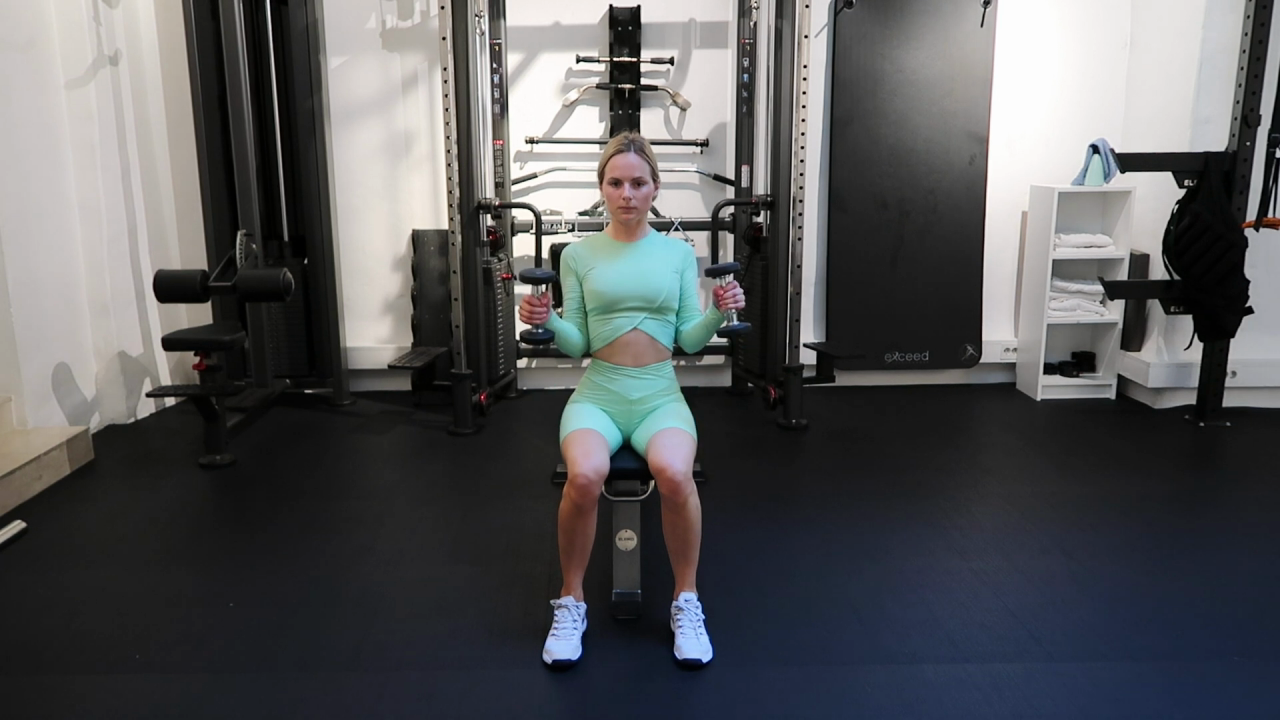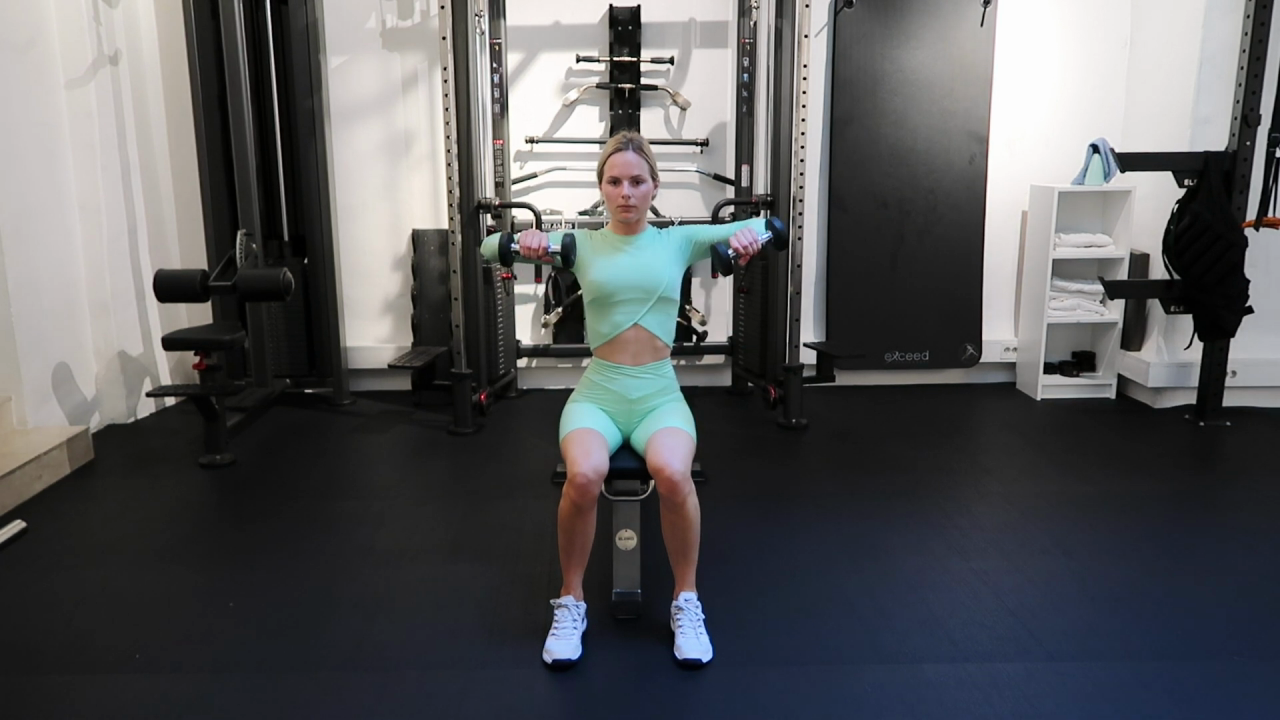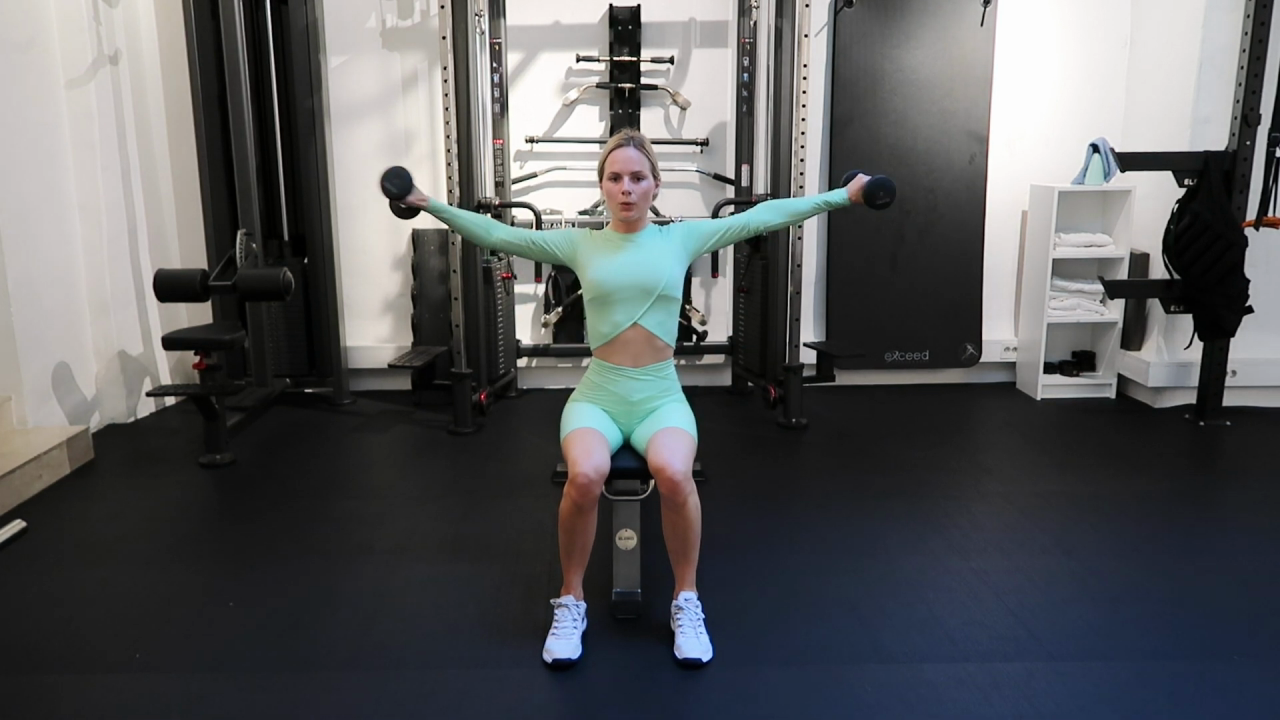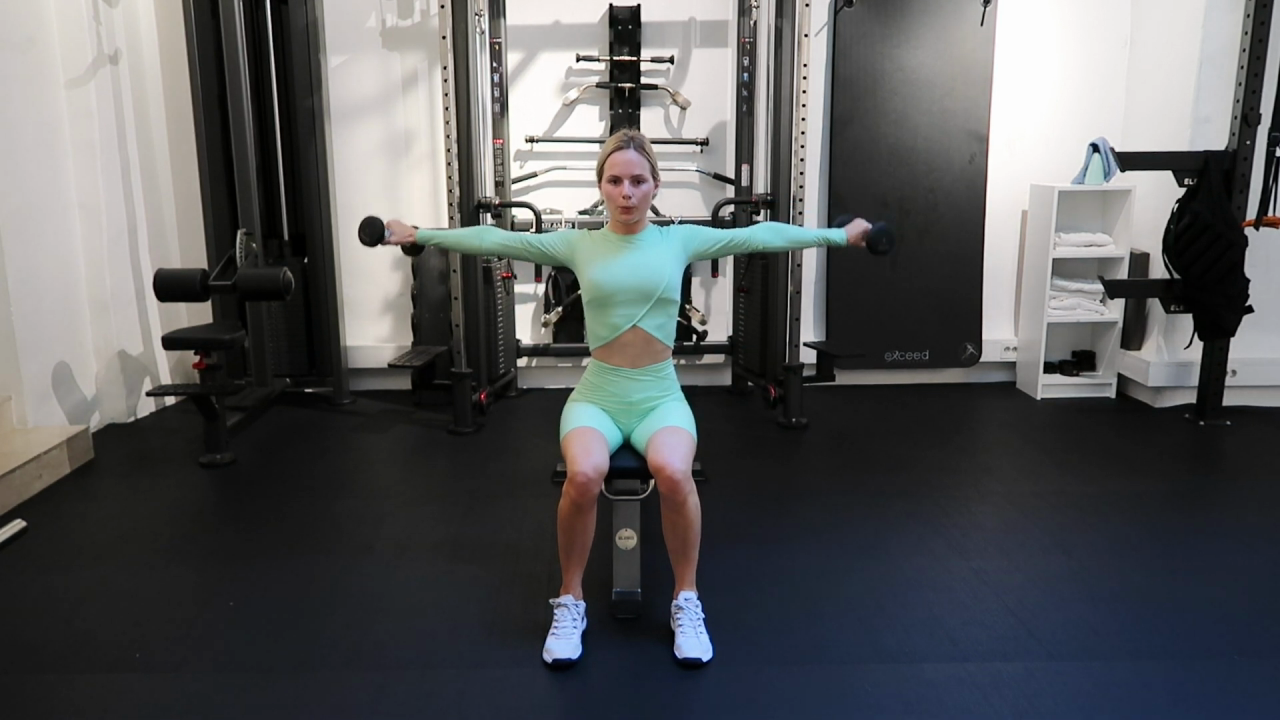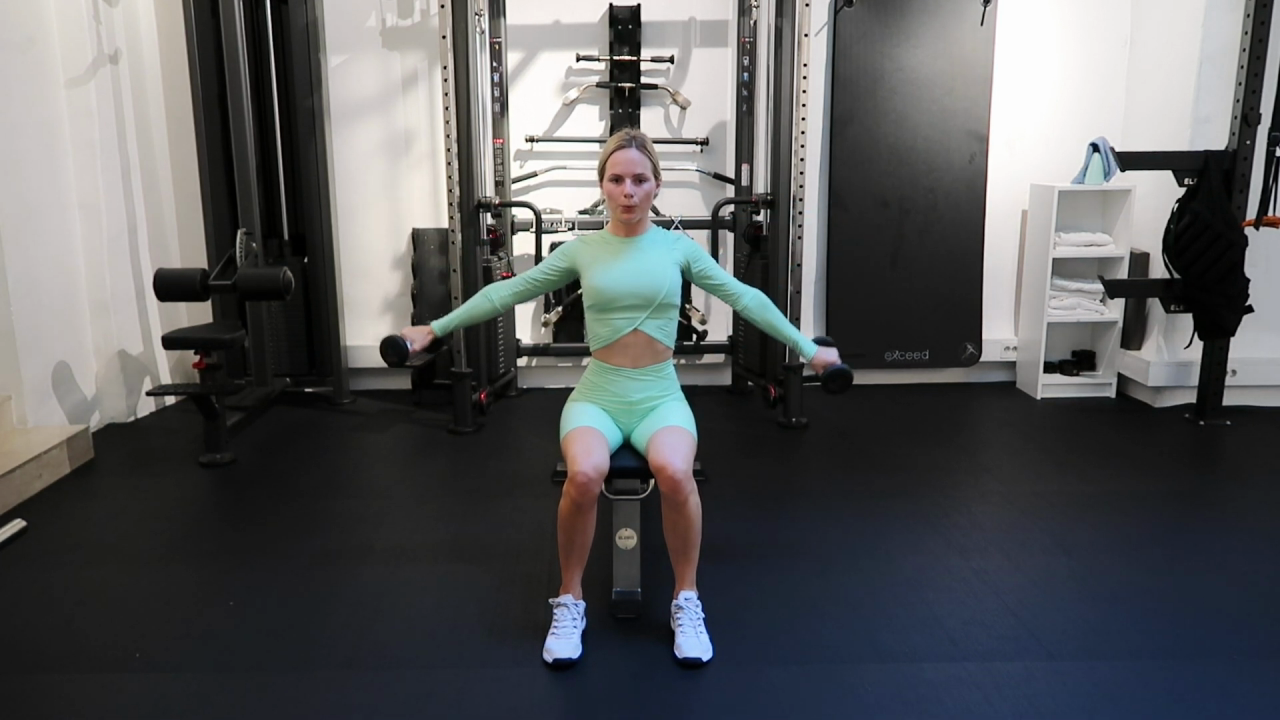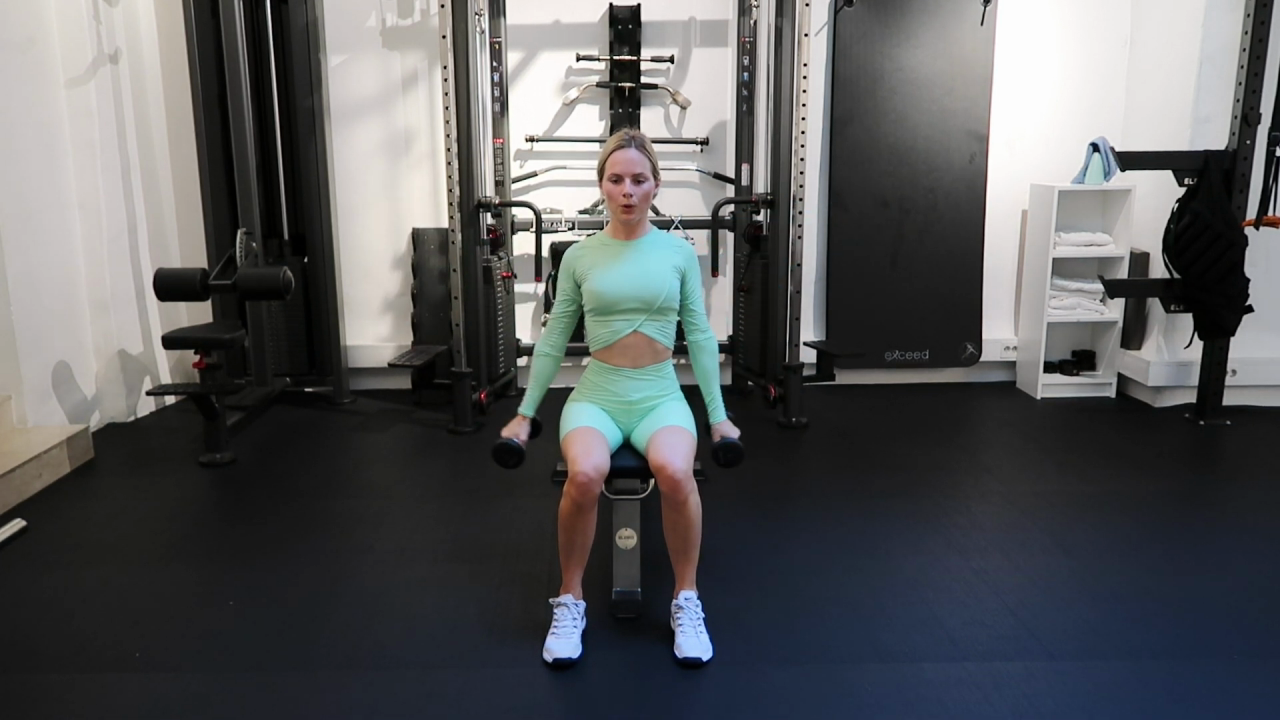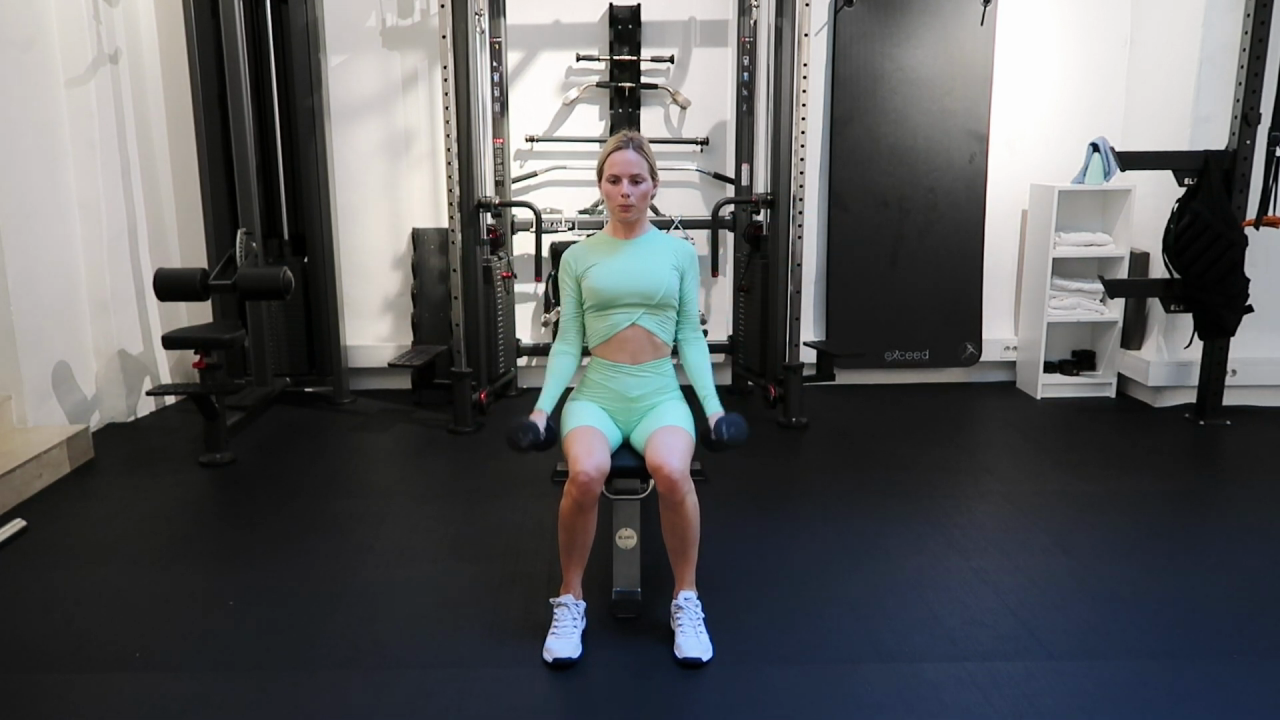
dt=0.7s
person 1, frame 1
left shoulder: (678, 252)
right shoulder: (577, 255)
left elbow: (690, 339)
right elbow: (575, 344)
left wrist: (718, 314)
right wrist: (544, 322)
left hip: (660, 395)
right hip: (596, 395)
left knee: (674, 475)
right knee: (584, 477)
left ankle: (686, 602)
right ankle: (570, 604)
person 1, frame 2
left shoulder: (679, 240)
right shoulder: (582, 244)
left elbow: (751, 234)
right elbow: (490, 250)
left wrist: (748, 230)
right wrist: (523, 242)
left hip: (660, 393)
right hip: (598, 392)
left knee: (672, 474)
right knee: (584, 476)
left ankle: (686, 602)
right ankle: (570, 602)
person 1, frame 3
left shoulder: (682, 237)
right shoulder: (578, 243)
left elbow: (761, 217)
right elbow: (497, 233)
left wrist: (838, 197)
right wrist: (428, 204)
left hip: (661, 394)
right hip: (597, 394)
left knee: (674, 475)
right knee: (584, 477)
left ankle: (685, 601)
right ankle: (570, 602)
person 1, frame 4
left shoulder: (680, 240)
right shoulder: (577, 244)
left elbow: (759, 236)
right elbow: (496, 239)
left wrist: (838, 234)
right wrist: (419, 235)
left hip: (661, 395)
right hip: (596, 395)
left knee: (673, 473)
right knee: (583, 475)
left ankle: (686, 601)
right ankle: (569, 602)
person 1, frame 5
left shoulder: (679, 247)
right shoulder: (580, 250)
left elbow: (742, 297)
right elbow: (509, 291)
left wrist: (806, 349)
right wrist: (435, 329)
left hip: (660, 394)
right hip: (597, 394)
left knee: (674, 473)
right knee: (584, 475)
left ankle: (686, 601)
right ankle: (569, 602)
person 1, frame 6
left shoulder: (680, 252)
right shoulder: (579, 256)
left elbow: (700, 336)
right elbow: (553, 338)
left wrist: (718, 413)
right wrist: (524, 413)
left hip: (660, 394)
right hip: (596, 394)
left knee: (674, 473)
right knee: (585, 475)
left ankle: (686, 601)
right ankle: (569, 601)
person 1, frame 7
left shoulder: (678, 250)
right shoulder: (578, 256)
left elbow: (691, 332)
right elbow: (568, 339)
left wrist: (712, 400)
right wrist: (543, 403)
left hip: (660, 391)
right hip: (595, 392)
left knee: (672, 473)
right knee: (585, 475)
left ankle: (686, 600)
right ankle: (569, 601)
